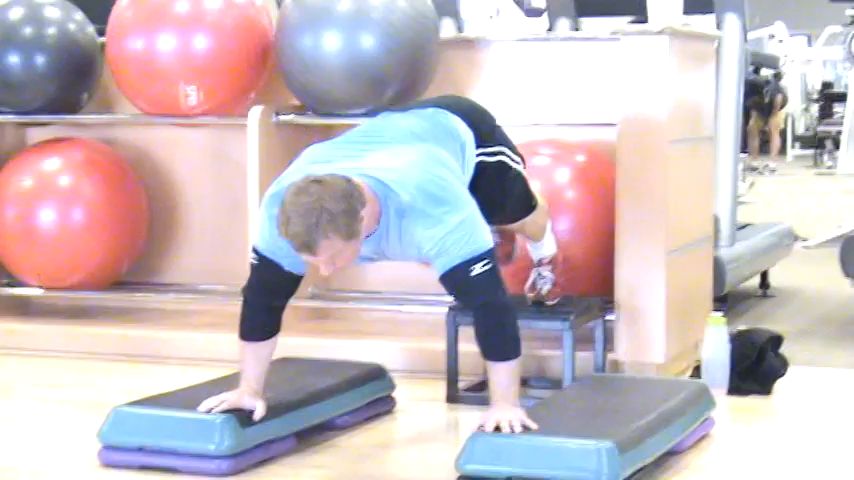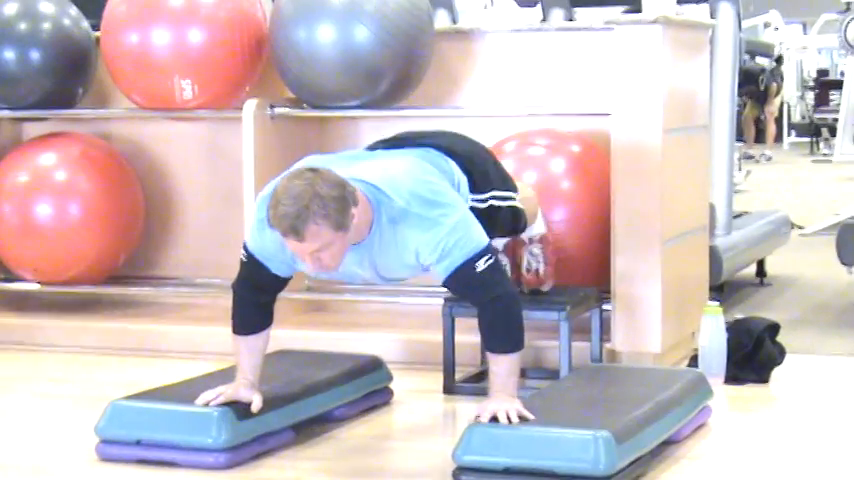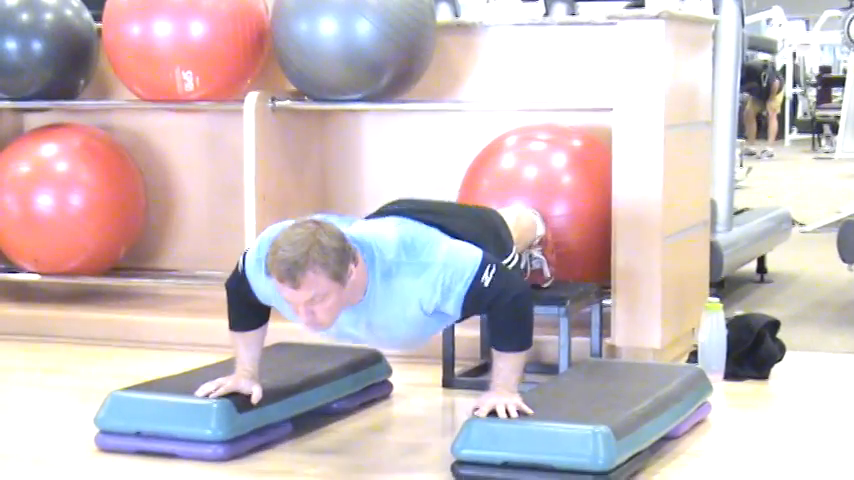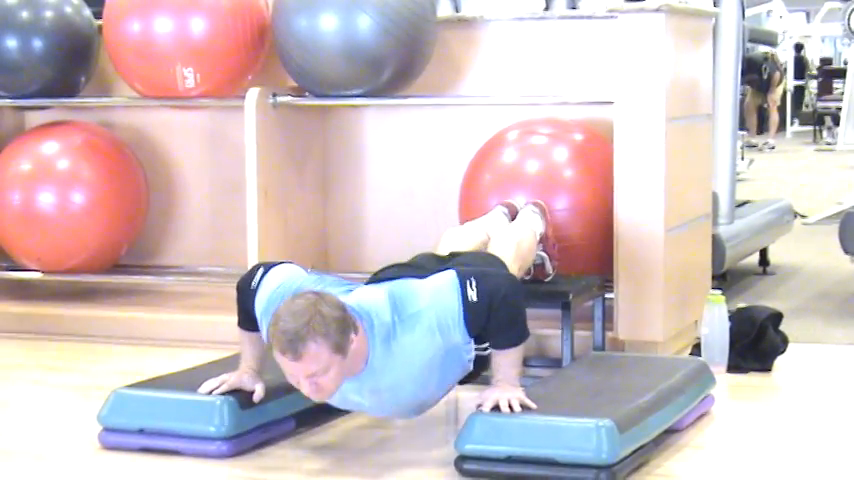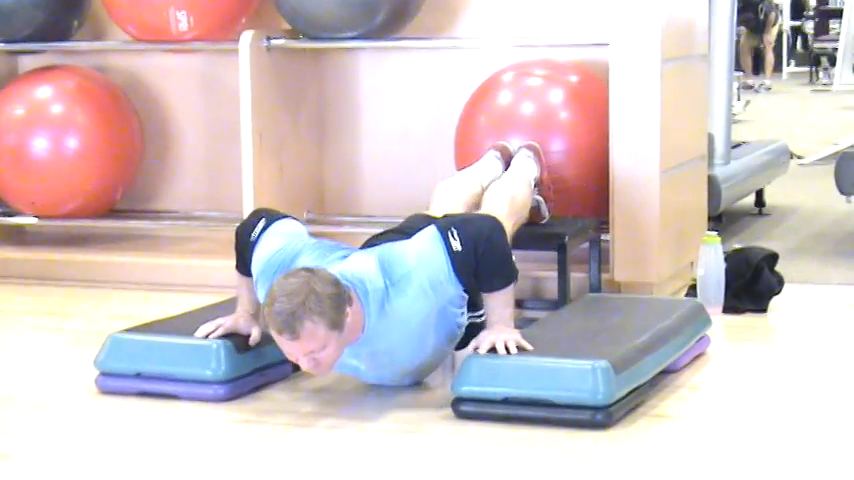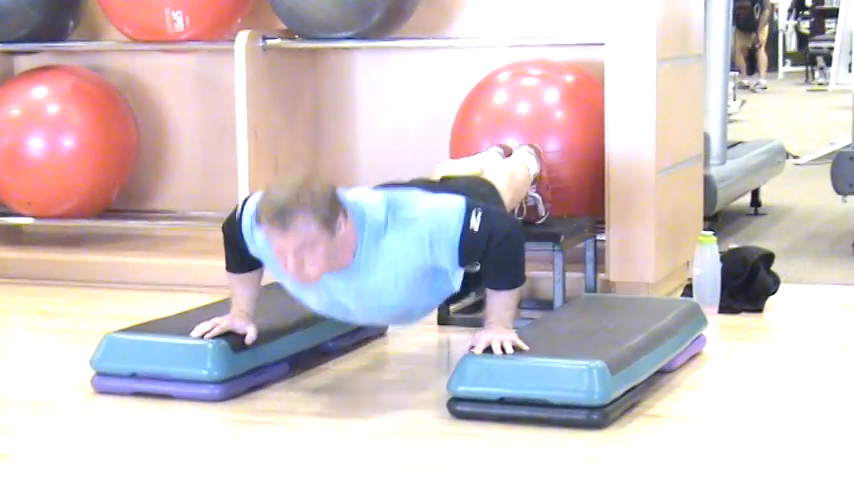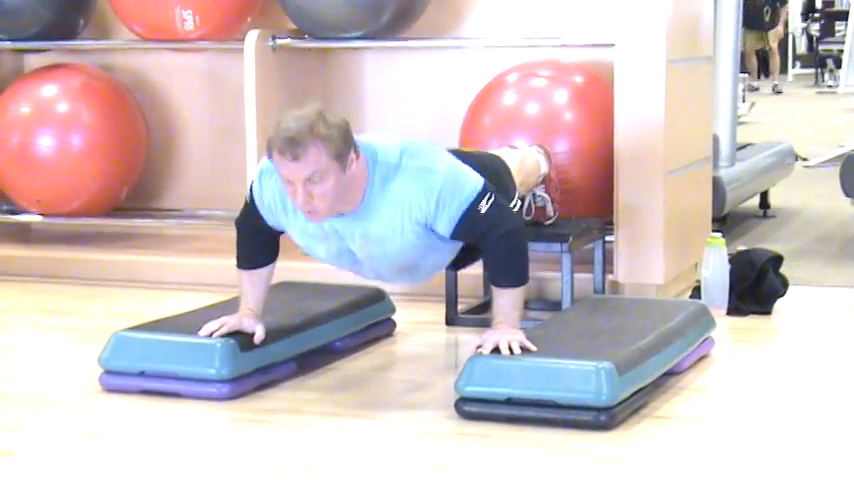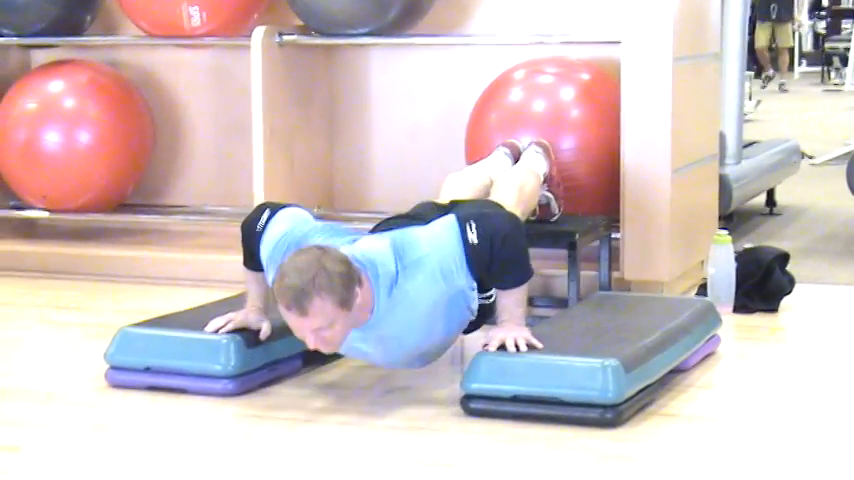
dt=0.4s
person 1, frame 1
left shoulder: (428, 205)
right shoulder: (282, 204)
left elbow: (489, 298)
right elbow: (263, 292)
left wrist: (505, 404)
right wrist: (249, 389)
left hip: (464, 133)
left knee: (520, 212)
left ankle: (544, 257)
right ankle: (480, 232)
person 1, frame 2
left shoulder: (420, 211)
right shoulder: (273, 211)
left elbow: (496, 293)
right elbow: (252, 289)
left wrist: (503, 395)
right wrist: (245, 380)
left hip: (460, 170)
left knee: (512, 215)
left ankle: (536, 236)
right ankle: (498, 251)
person 1, frame 3
left shoulder: (415, 266)
right shoulder: (273, 253)
left elbow: (513, 295)
right elbow: (240, 289)
left wrist: (504, 388)
right wrist: (246, 372)
left hip: (459, 244)
left knee: (501, 232)
left ankle: (530, 222)
right ankle: (510, 217)
person 1, frame 4
left shoulder: (411, 327)
right shoulder: (279, 302)
left elbow: (503, 291)
left wrist: (506, 383)
right wrist: (248, 369)
right hip: (393, 282)
left knee: (504, 258)
left ankle: (531, 222)
right ankle: (498, 217)
person 1, frame 5
left shoulder: (405, 291)
right shoulder: (279, 271)
left elbow: (485, 236)
right elbow: (256, 224)
left wrist: (501, 324)
right wrist: (247, 313)
right hip: (387, 248)
left knee: (498, 213)
right knee: (441, 211)
left ankle: (525, 165)
right ankle: (492, 161)
person 1, frame 6
left shoulder: (407, 228)
right shoulder: (266, 217)
left elbow: (501, 236)
right elbow: (237, 232)
left wrist: (499, 325)
right wrist: (240, 312)
left hip: (470, 220)
left knee: (500, 191)
right knee: (441, 181)
left ankle: (526, 164)
right ankle: (494, 156)
person 1, frame 7
left shoulder: (422, 180)
right shoulder: (276, 178)
left elbow: (506, 235)
right elbow: (253, 228)
left wrist: (506, 326)
right wrist: (249, 311)
left hip: (476, 205)
left knee: (500, 171)
left ankle: (536, 164)
right ankle: (505, 150)
person 1, frame 8
left shoulder: (417, 275)
right shoulder: (285, 253)
left elbow: (503, 232)
right elbow: (261, 217)
left wrist: (511, 322)
right wrist: (255, 308)
right hip: (397, 231)
left knee: (505, 202)
right knee: (450, 196)
left ankle: (534, 162)
right ankle: (501, 158)
